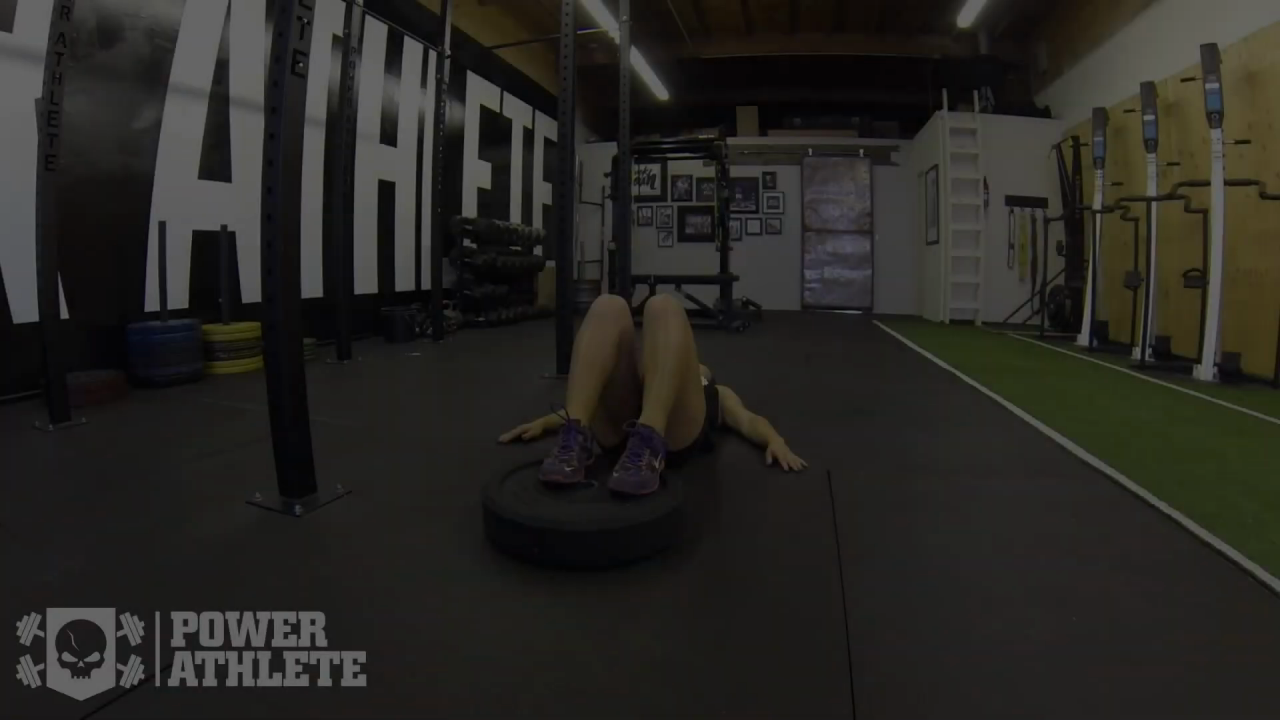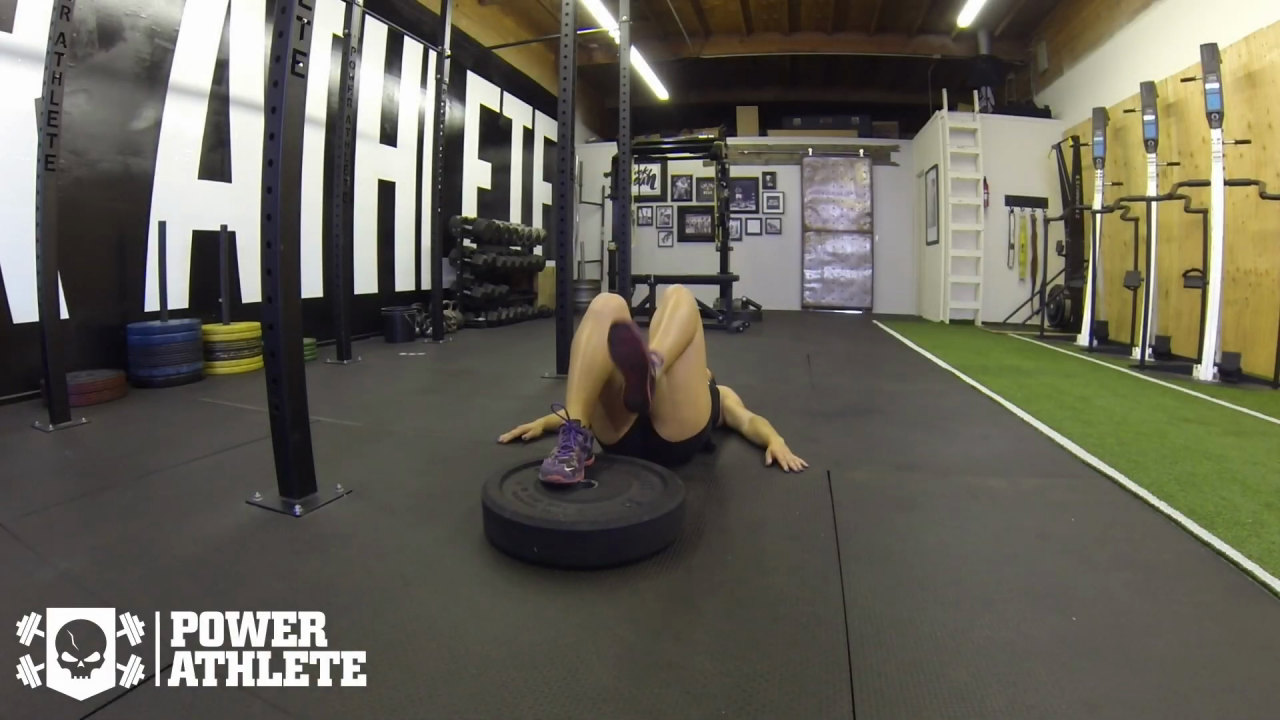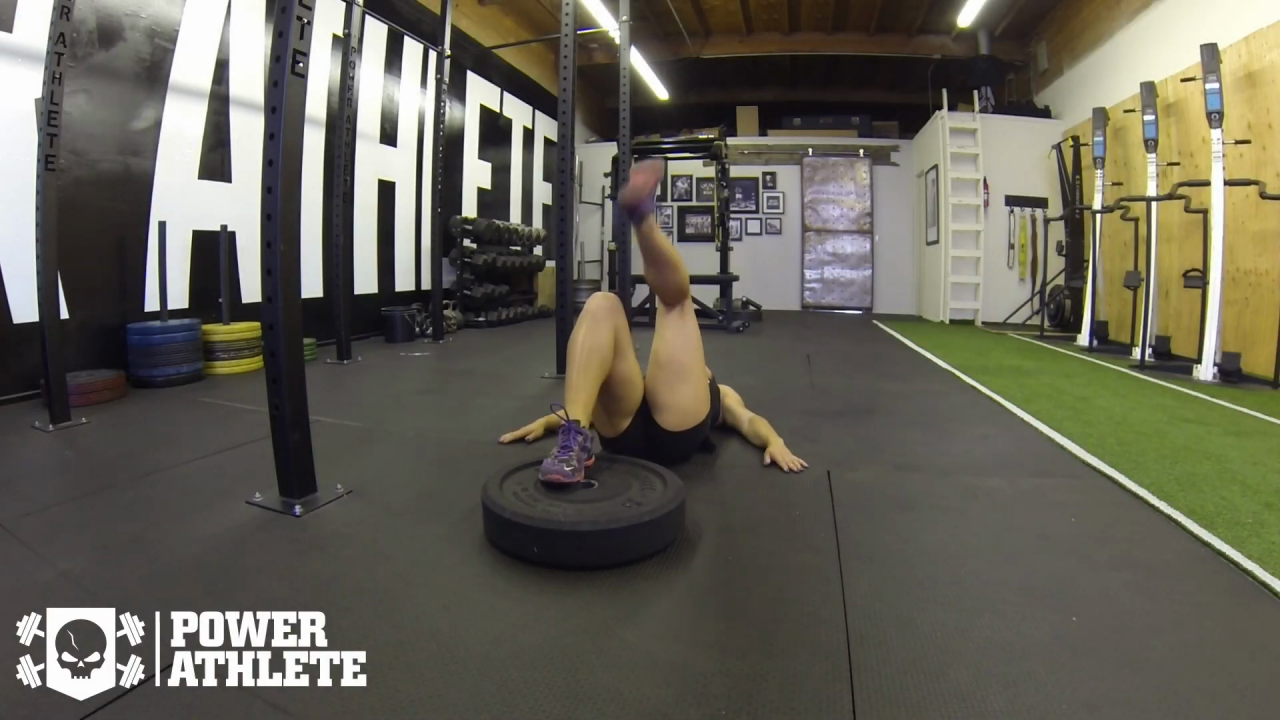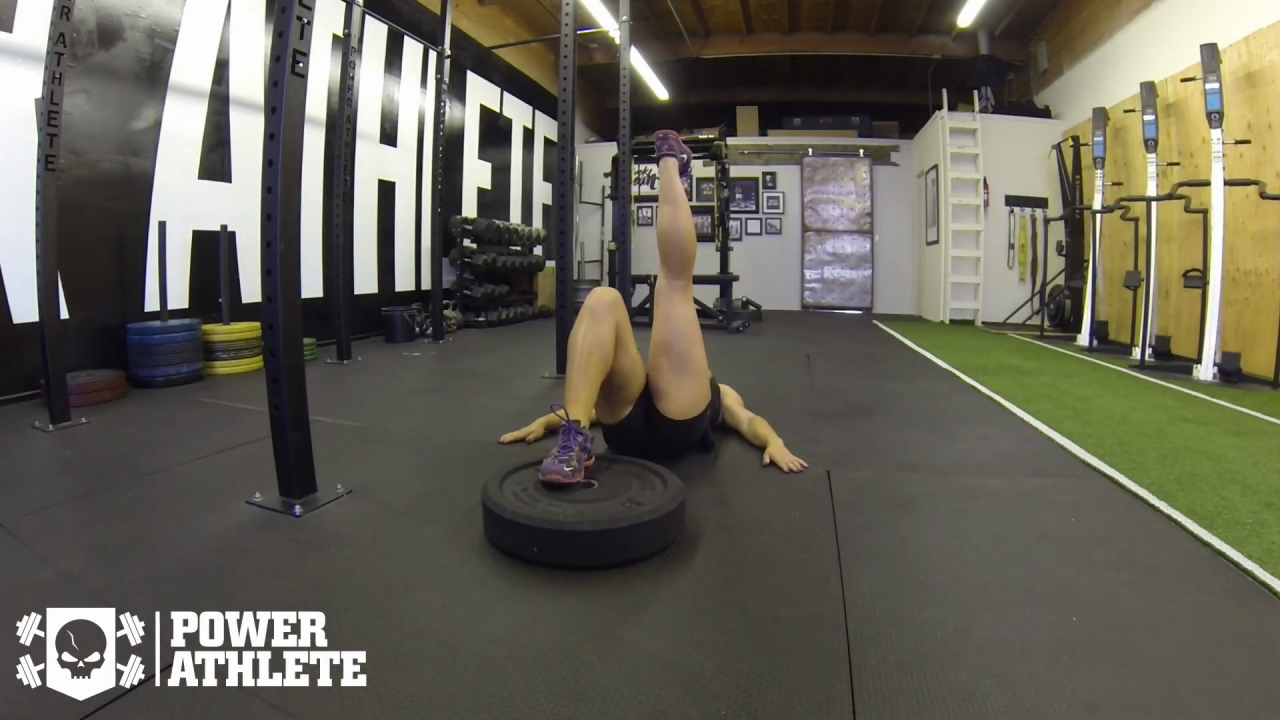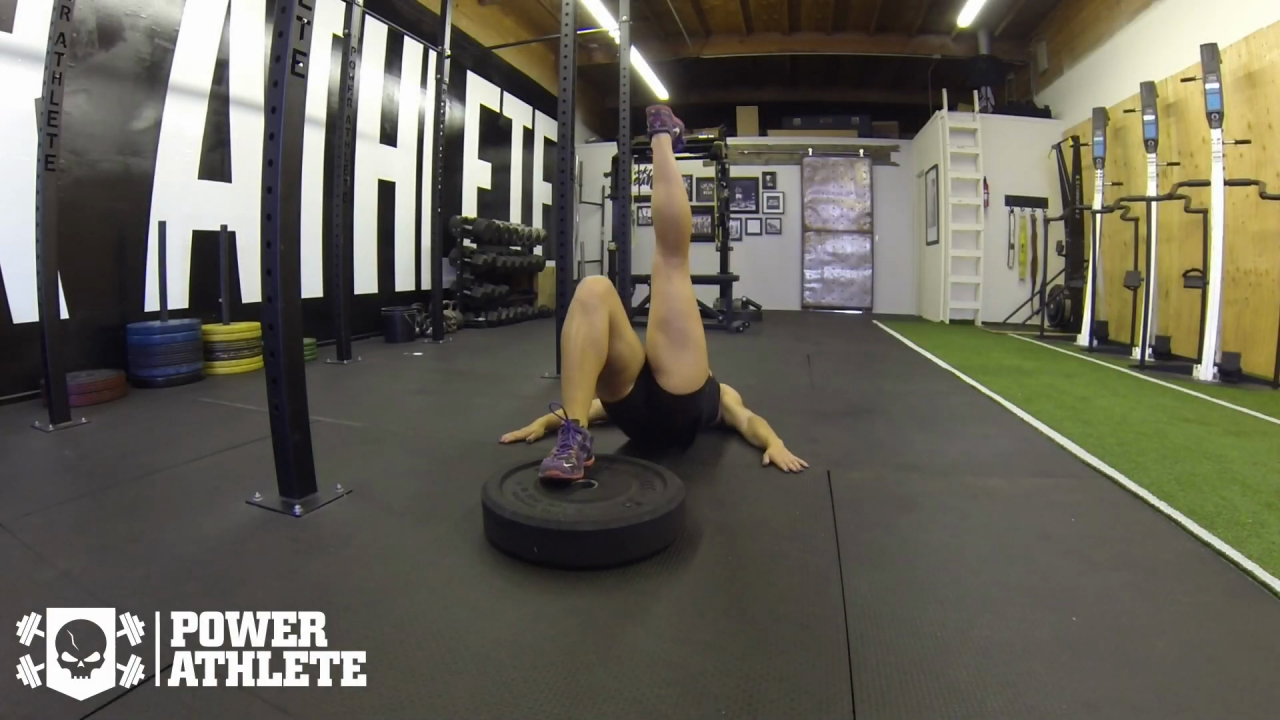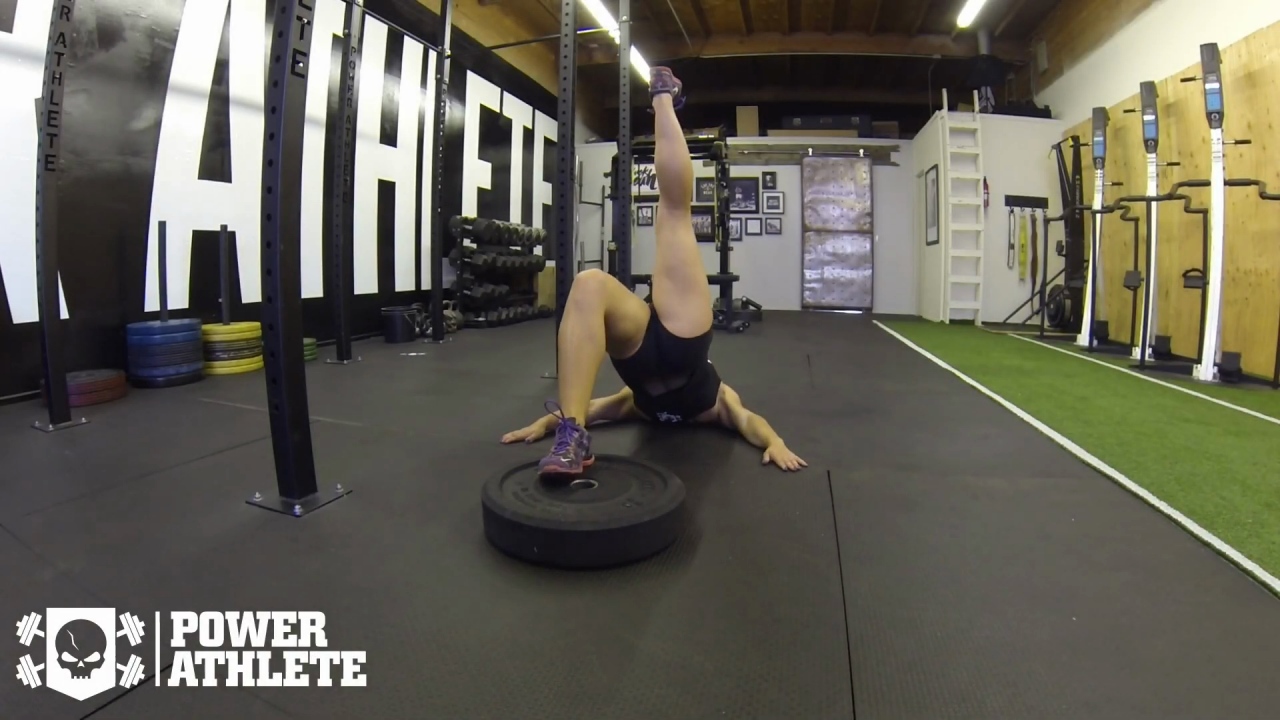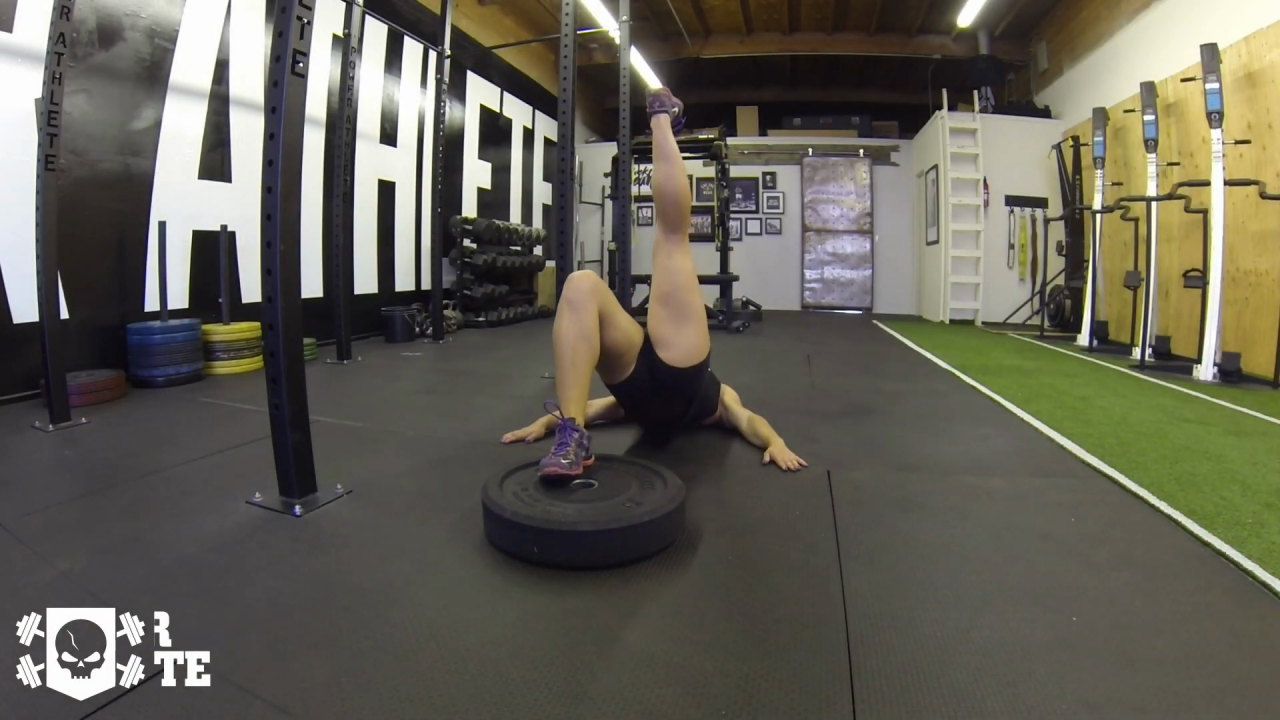
dt=0.7s
person 1, frame 1
left shoulder: (718, 394)
right shoulder: (642, 382)
left elbow: (748, 420)
right elbow: (601, 402)
left wrist: (774, 440)
right wrist: (543, 422)
left hip: (675, 431)
right hip: (620, 428)
left knee: (664, 309)
right knee: (609, 307)
left ankle: (649, 445)
right ankle: (575, 439)
person 1, frame 2
left shoulder: (720, 394)
left elbow: (748, 421)
right elbow: (596, 405)
left wrist: (775, 440)
right wrist: (544, 423)
left hip: (677, 435)
right hip: (623, 433)
left knee: (677, 296)
right knee: (607, 305)
left ankle: (647, 374)
right ankle: (575, 440)
person 1, frame 3
left shoulder: (720, 394)
left elbow: (747, 420)
left wrist: (775, 441)
right wrist: (544, 422)
left hip: (677, 428)
right hip: (624, 428)
left knee: (676, 299)
right knee: (601, 304)
left ankle: (643, 216)
right ankle: (573, 440)
person 1, frame 4
left shoulder: (720, 393)
right shoulder: (638, 385)
left elbow: (748, 420)
right elbow: (598, 403)
left wrist: (774, 442)
right wrist: (545, 422)
left hip: (677, 423)
right hip: (628, 425)
right knee: (602, 300)
right ankle: (574, 438)
person 1, frame 5
left shoulder: (719, 393)
right shoulder: (631, 387)
left elbow: (746, 420)
right elbow: (597, 401)
left wrist: (775, 444)
left hip: (678, 404)
right hip: (635, 403)
right knee: (593, 290)
right ankle: (573, 438)
person 1, frame 6
left shoulder: (716, 395)
right shoulder: (641, 397)
right elbow: (599, 406)
left wrist: (775, 442)
left hip: (682, 344)
right hip: (643, 357)
right ankle: (572, 436)
person 1, frame 7
left shoulder: (716, 393)
left elbow: (746, 418)
right elbow: (596, 405)
left wrist: (775, 442)
left hip: (680, 379)
right hip: (639, 384)
right ankle: (571, 437)
